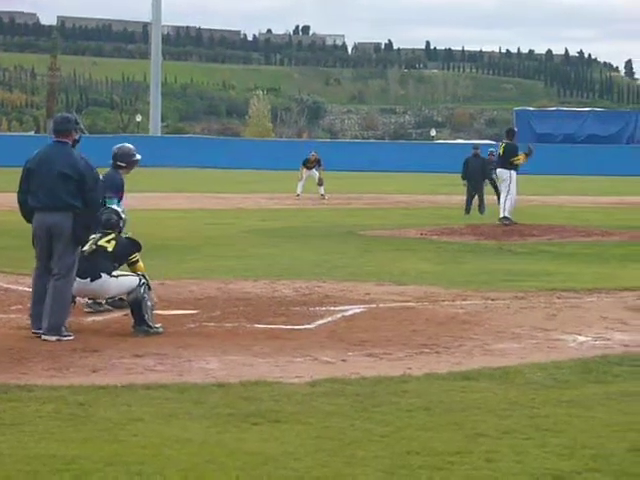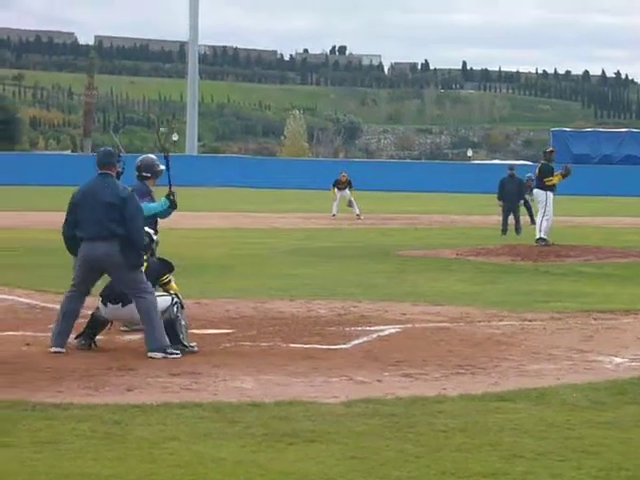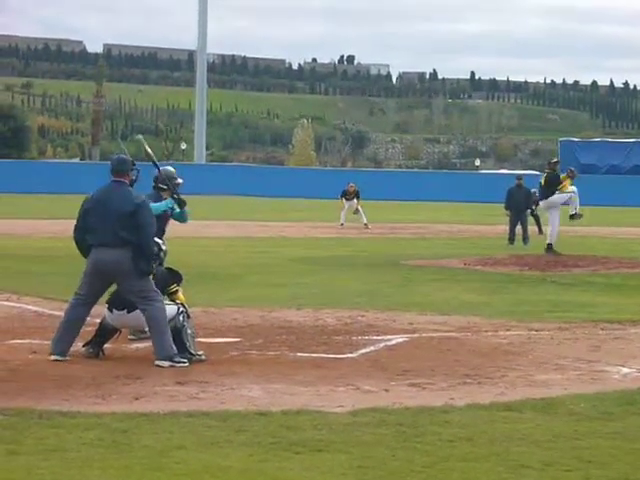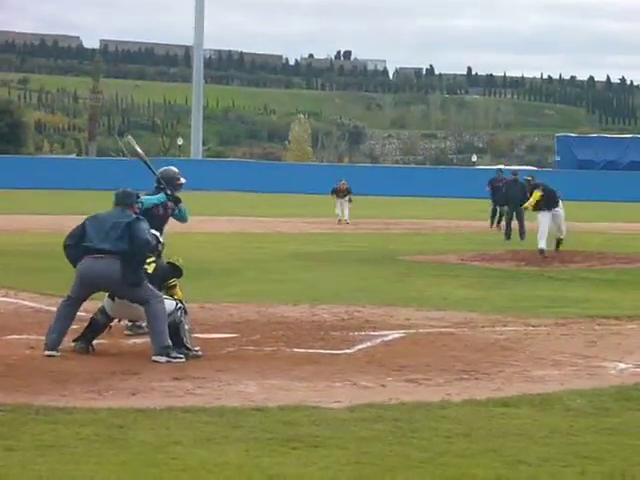
dt=1s
person 1, frame 1
left shoulder: (35, 158)
right shoulder: (79, 161)
left elbow: (23, 194)
right elbow: (94, 198)
left wrist: (31, 218)
right wrist: (88, 222)
left hip: (41, 219)
right hip: (67, 220)
left knee: (42, 270)
right knee: (63, 274)
left ankle: (37, 322)
right ankle: (53, 328)
person 1, frame 2
left shoulder: (81, 192)
right shoulder: (123, 192)
left elbow: (68, 228)
right elbow: (136, 227)
left wrist: (76, 252)
right wrist: (138, 253)
left hip: (87, 250)
right hip: (116, 250)
left knee: (75, 293)
right knee: (144, 294)
left ankle: (58, 342)
right ankle: (158, 346)
person 1, frame 3
left shoulder: (93, 198)
right shoulder: (137, 200)
left elbow: (79, 233)
right elbow: (146, 236)
left wrist: (91, 253)
right wrist: (148, 262)
left hip: (97, 257)
right hip: (126, 258)
left knee: (80, 302)
right knee: (152, 302)
left ankle: (58, 350)
right ankle: (166, 355)
person 1, frame 4
left shoulder: (93, 219)
right shoulder: (135, 220)
left elbow: (69, 243)
right elbow: (145, 243)
right wrist: (136, 266)
left hip: (87, 267)
right hip: (115, 268)
left knee: (70, 302)
right knee: (153, 300)
left ankle: (51, 346)
right ankle: (162, 350)
person 2, frame 1
left shoulder: (117, 178)
right shoulder: (112, 179)
left elbow: (118, 203)
right elbow: (110, 207)
left ankle: (111, 297)
right ankle: (92, 301)
person 2, frame 2
left shoulder: (147, 190)
right shoulder: (139, 189)
left elbow: (160, 214)
right elbow: (143, 210)
left wrist: (170, 207)
right wrist: (164, 202)
right ankle: (130, 320)
person 2, frame 3
left shoulder: (166, 202)
right shoulder: (151, 199)
left elbow: (183, 219)
left wrist: (182, 206)
right wrist: (170, 203)
right ankle: (136, 328)
person 2, frame 4
left shoulder: (169, 203)
right shoulder: (151, 198)
left elbow: (184, 219)
right elbow: (139, 202)
left wrist: (179, 204)
right wrist: (163, 197)
right ankle: (133, 323)
person 3, frame 1
left shoulder: (92, 238)
right shoulder: (124, 242)
right elbow: (140, 270)
right wrist: (134, 254)
left hip: (77, 285)
right hip: (100, 283)
right knee: (140, 281)
right ankle: (143, 325)
person 3, frame 2
right shoulder: (155, 263)
right elbow: (173, 291)
left hip: (109, 308)
right hip: (135, 307)
right knee: (173, 301)
left ankle: (85, 339)
right ankle: (179, 344)
person 3, frame 3
right shoulder: (164, 273)
right elbow: (180, 301)
left hip: (114, 315)
right hip: (139, 315)
right knee: (179, 310)
left ankle: (93, 347)
right ankle: (186, 353)
person 3, frame 4
right shoulder: (164, 267)
right elbow: (177, 296)
left hip: (114, 305)
right hip: (141, 305)
left knee: (105, 310)
right knee: (177, 306)
left ankle: (83, 342)
right ankle: (182, 349)
